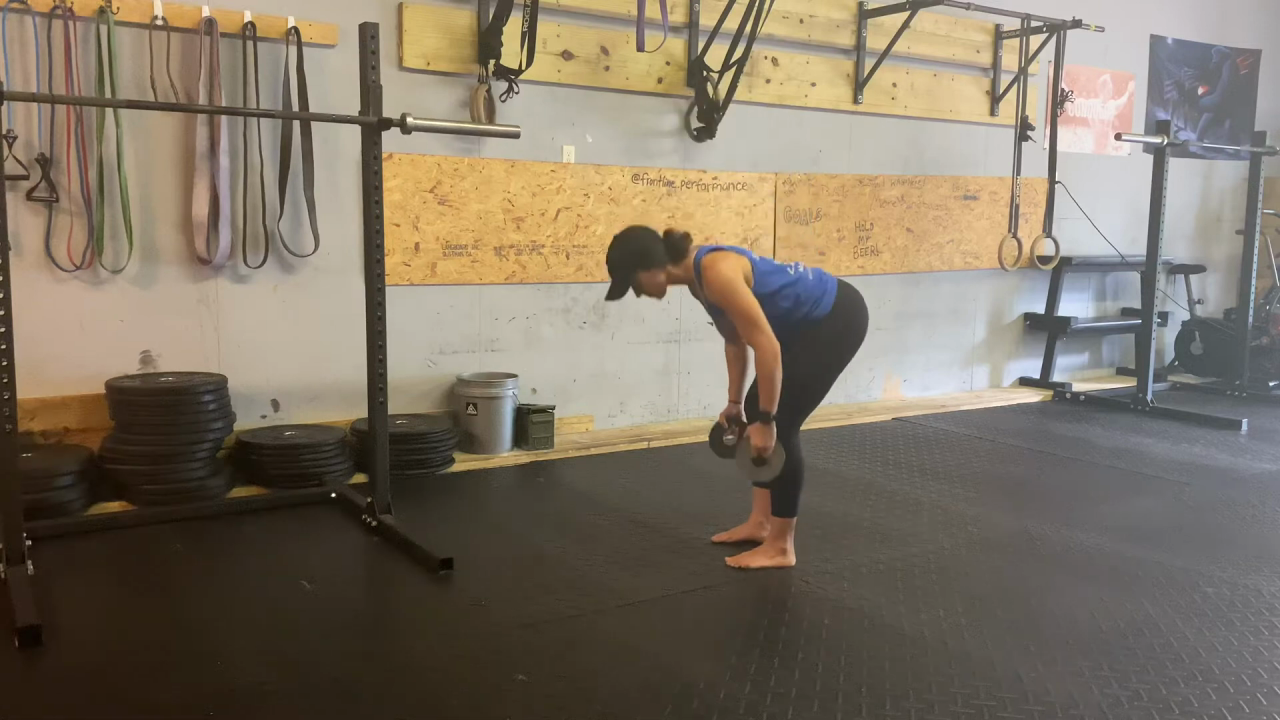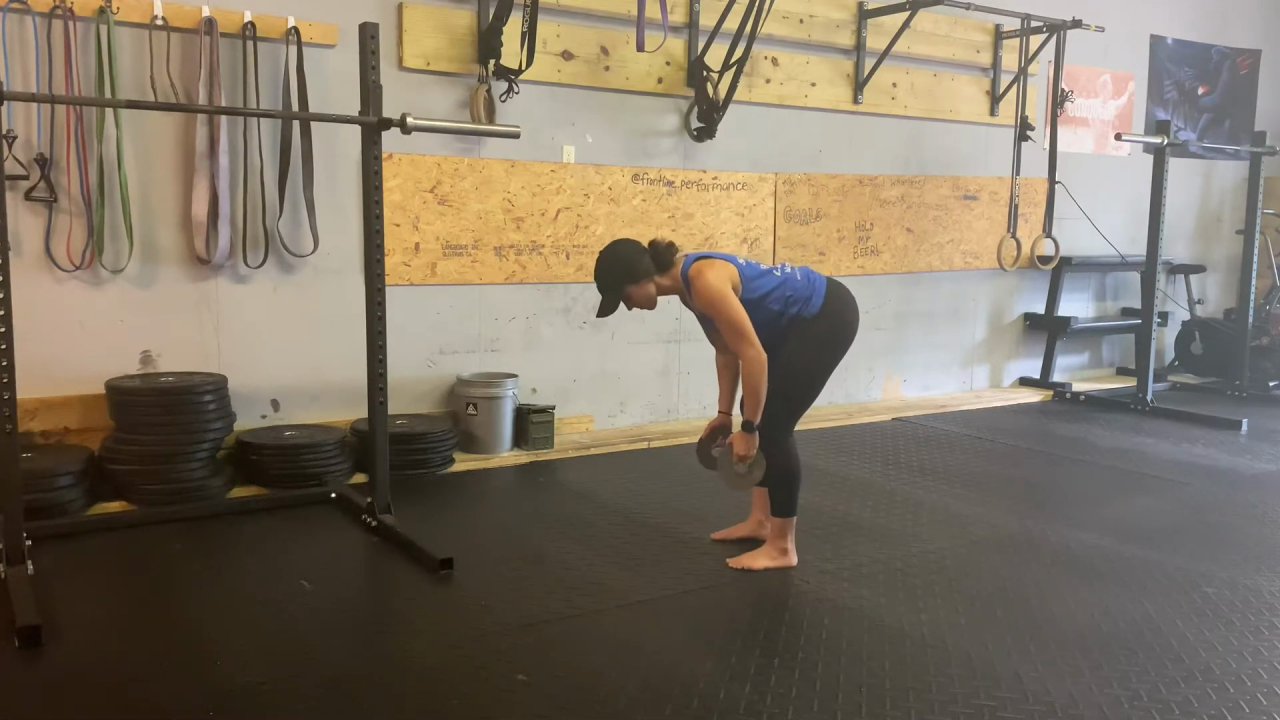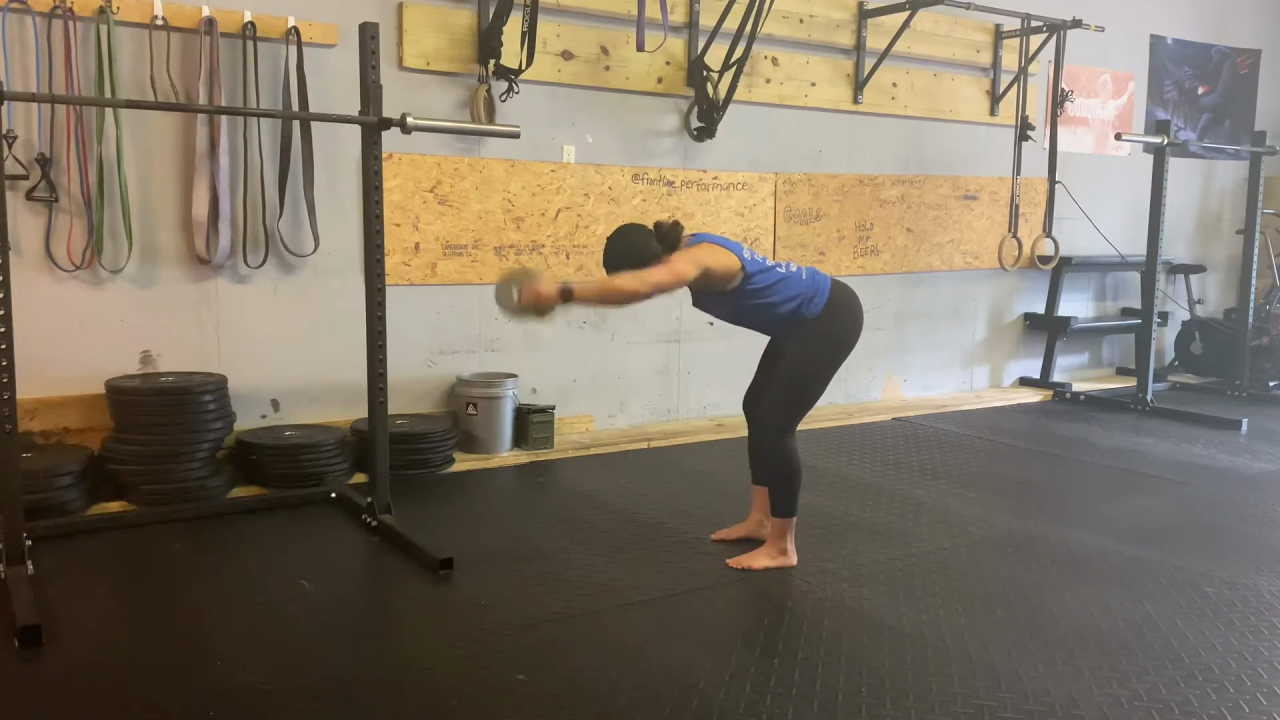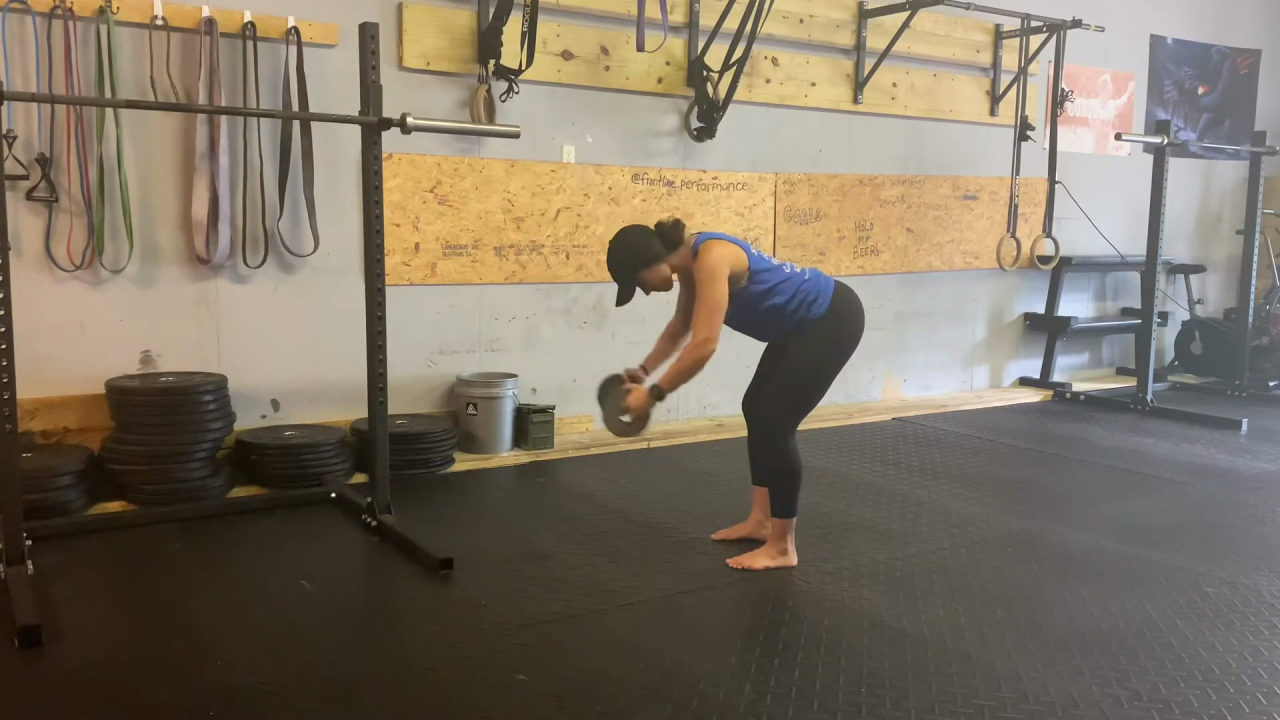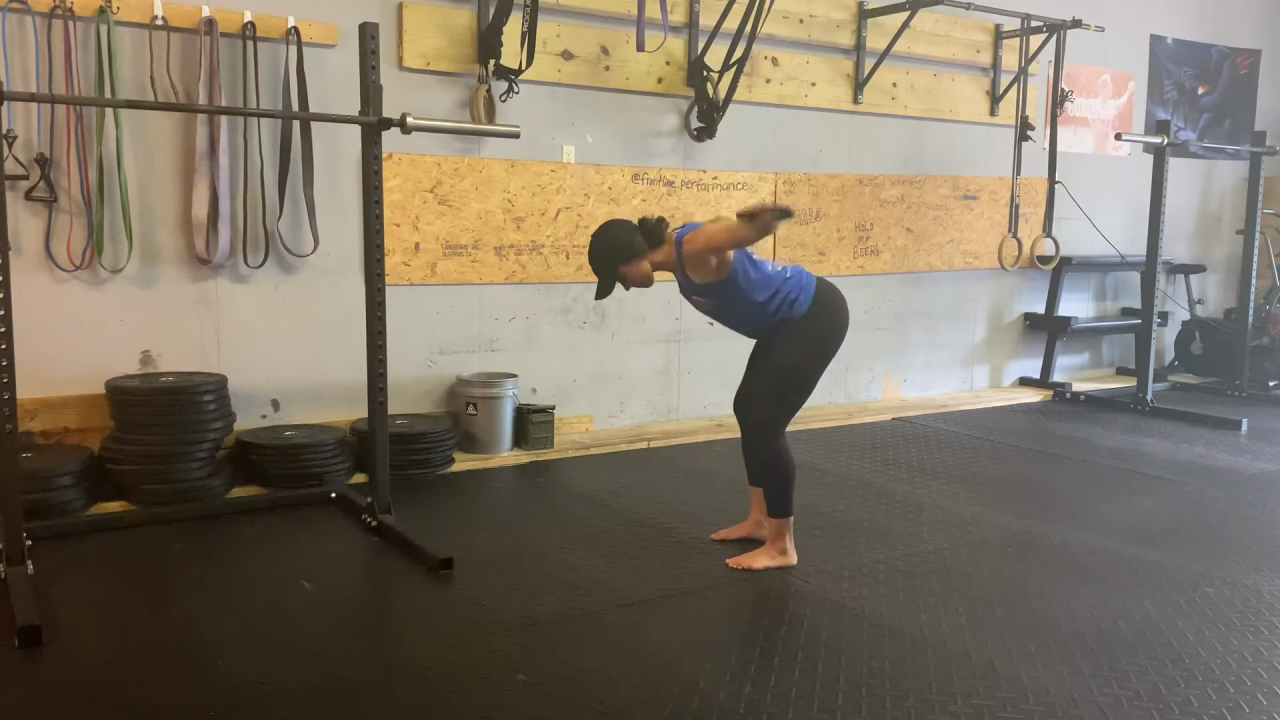
dt=1s
person 1, frame 1
left shoulder: (716, 273)
right shoulder: (697, 275)
left elbow: (767, 347)
right elbow: (736, 340)
left wrist: (766, 420)
right wrist: (735, 402)
left hip: (838, 317)
right hip: (813, 319)
left knee: (780, 423)
right knee: (759, 406)
left ankle: (781, 546)
right ankle: (760, 522)
person 1, frame 2
left shoulder: (704, 281)
right shoulder: (687, 281)
left elbow: (754, 355)
right elbow: (727, 349)
left wrist: (749, 429)
right wrist: (725, 413)
left hip: (827, 316)
right hip: (802, 319)
left knee: (773, 424)
right knee: (758, 414)
left ankle: (782, 547)
right ankle: (760, 521)
person 1, frame 3
left shoulder: (699, 259)
right shoulder: (685, 255)
left elbow: (635, 287)
right elbow: (627, 277)
left wrist: (562, 294)
right wrist: (565, 293)
left hip: (831, 318)
right hip: (802, 319)
left knee: (774, 423)
right knee: (757, 408)
left ankle: (781, 547)
right ankle: (760, 519)
person 1, frame 4
left shoulder: (710, 259)
right shoulder: (691, 262)
left elbow: (704, 344)
right elbow: (682, 324)
left wrist: (652, 395)
right wrist: (644, 369)
left hip: (833, 318)
right hip: (804, 322)
left knee: (775, 423)
right knee: (757, 410)
left ankle: (782, 547)
right ankle: (761, 520)
person 1, frame 5
left shoulder: (694, 248)
right shoulder: (678, 245)
left elbow: (754, 230)
right elbow: (717, 227)
left wrist: (767, 218)
left hip: (817, 316)
right hip: (792, 318)
left knee: (765, 423)
right knee: (748, 411)
left ankle: (782, 548)
right ankle: (759, 521)
